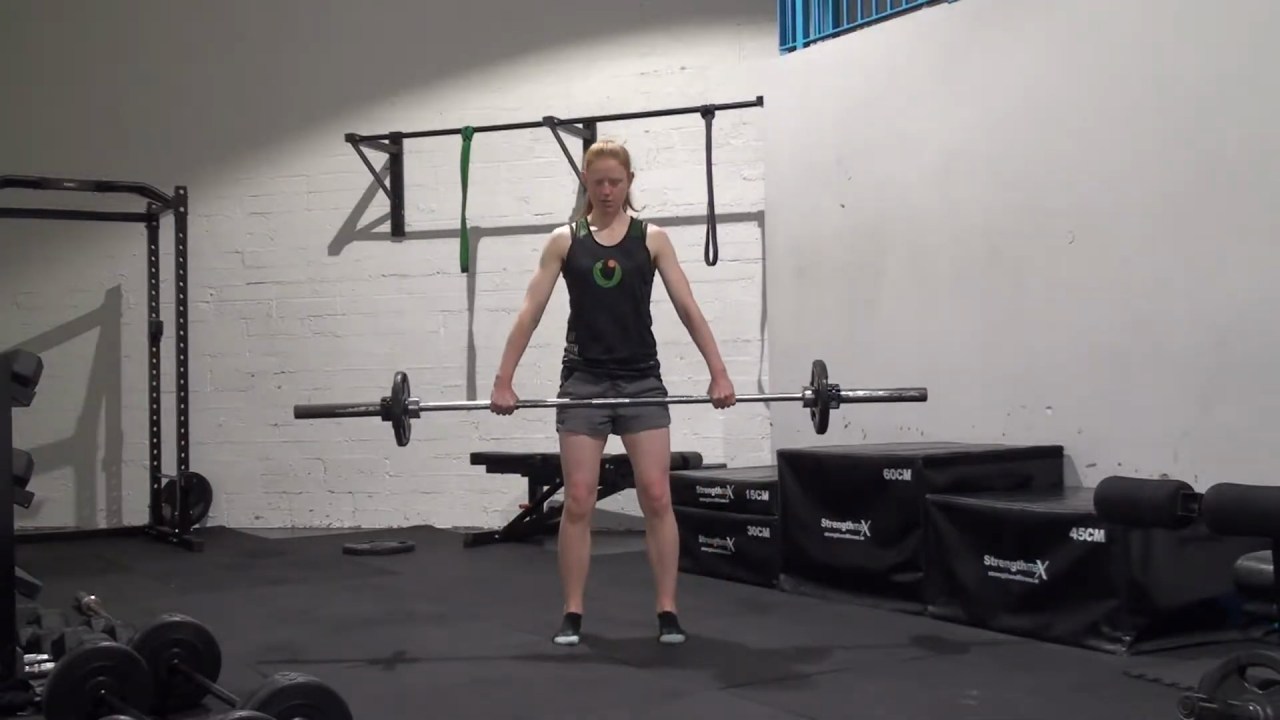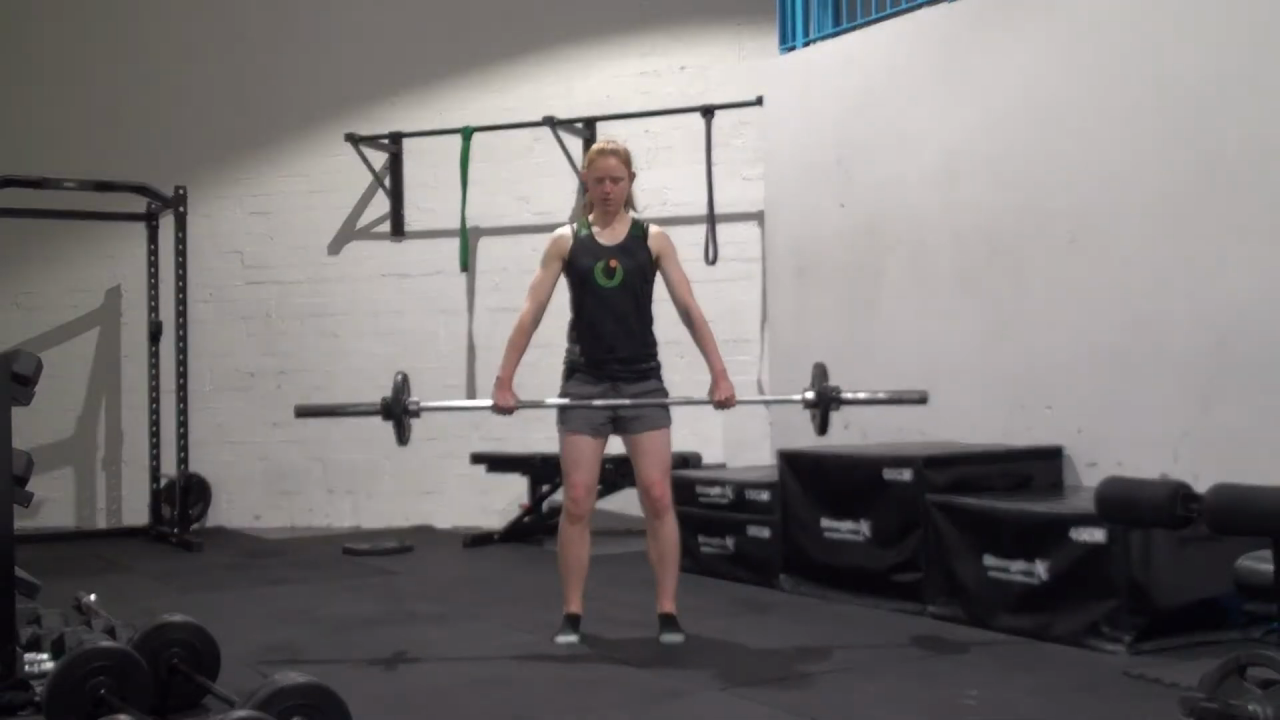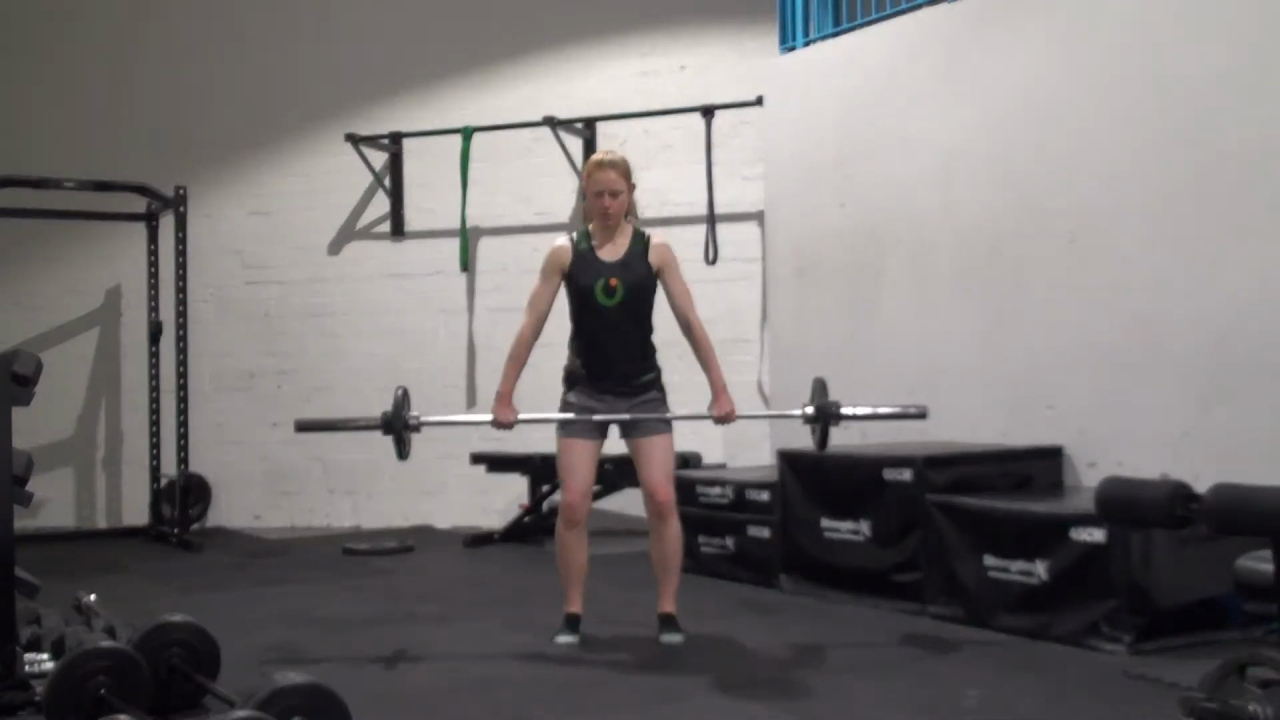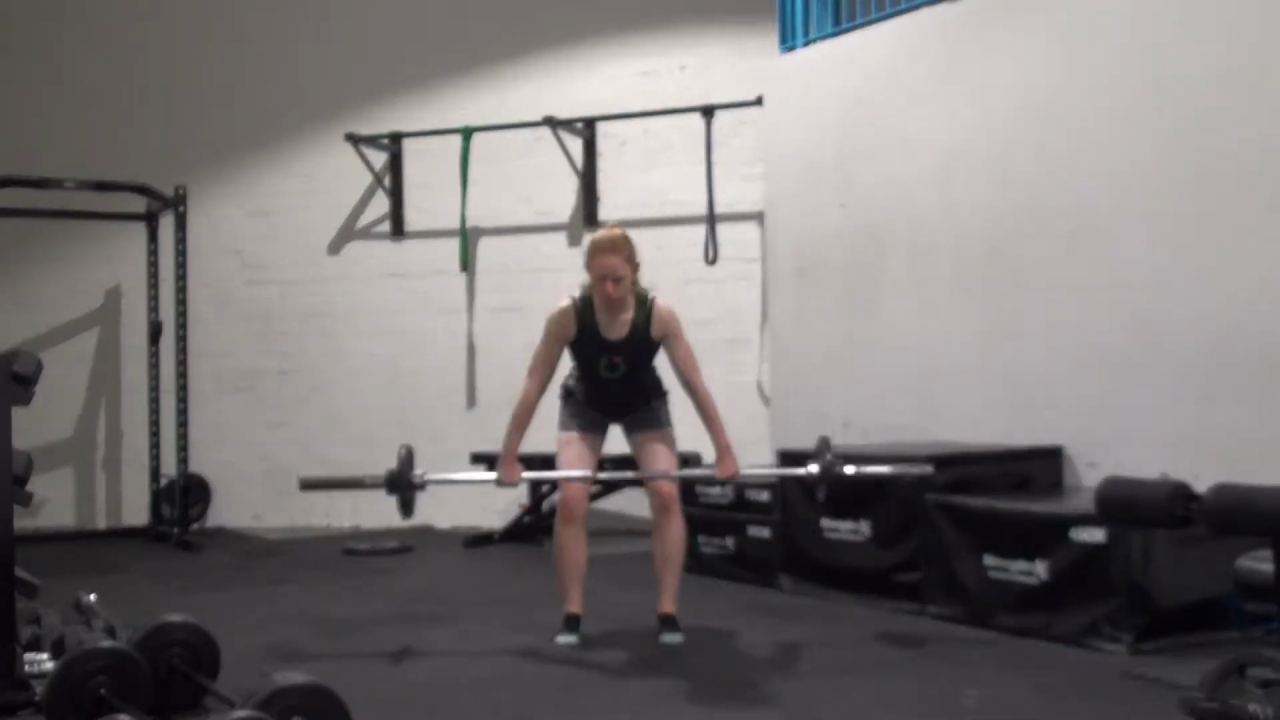
dt=0.4s
person 1, frame 1
left shoulder: (652, 238)
right shoulder: (564, 240)
left elbow: (688, 308)
right elbow: (530, 312)
left wrist: (719, 373)
right wrist: (503, 380)
left hip: (641, 379)
right hip: (583, 380)
left knee: (657, 498)
right knee: (578, 501)
left ankle: (668, 612)
right ankle: (572, 615)
person 1, frame 2
left shoulder: (653, 238)
right shoulder: (566, 240)
left elbow: (689, 308)
right elbow: (531, 312)
left wrist: (719, 373)
right wrist: (504, 379)
left hip: (642, 381)
right hip: (584, 382)
left knee: (658, 499)
right knee: (577, 502)
left ankle: (668, 613)
right ankle: (572, 615)
person 1, frame 3
left shoulder: (655, 250)
right shoulder: (564, 252)
left elbow: (690, 323)
right elbow: (530, 326)
left wrist: (719, 389)
right wrist: (504, 395)
left hip: (643, 391)
right hip: (584, 392)
left knee: (661, 500)
right knee: (573, 505)
left ankle: (668, 614)
right ankle: (572, 616)
person 1, frame 4
left shoulder: (659, 314)
right shoulder: (566, 316)
left elbow: (695, 385)
right elbow: (533, 387)
left wrist: (724, 451)
right wrist: (509, 455)
left hip: (644, 406)
right hip: (584, 407)
left knee: (666, 495)
right knee: (571, 501)
left ankle: (668, 614)
right ankle: (571, 616)
